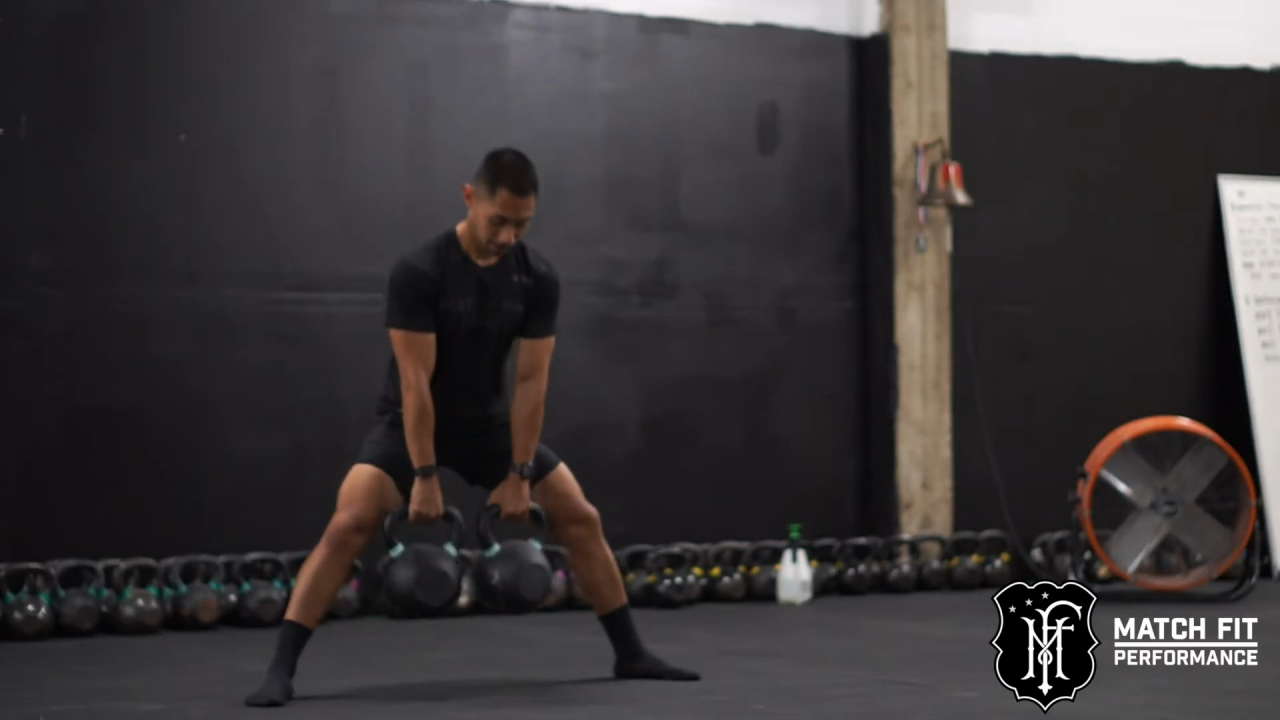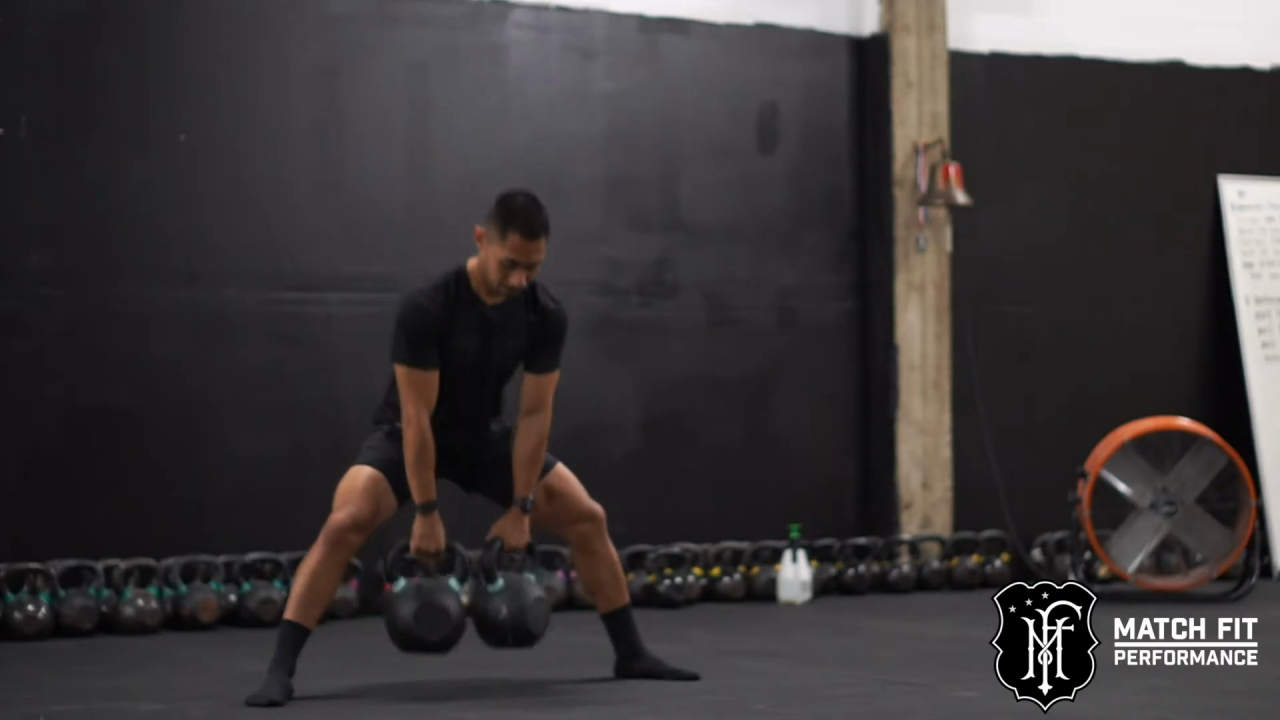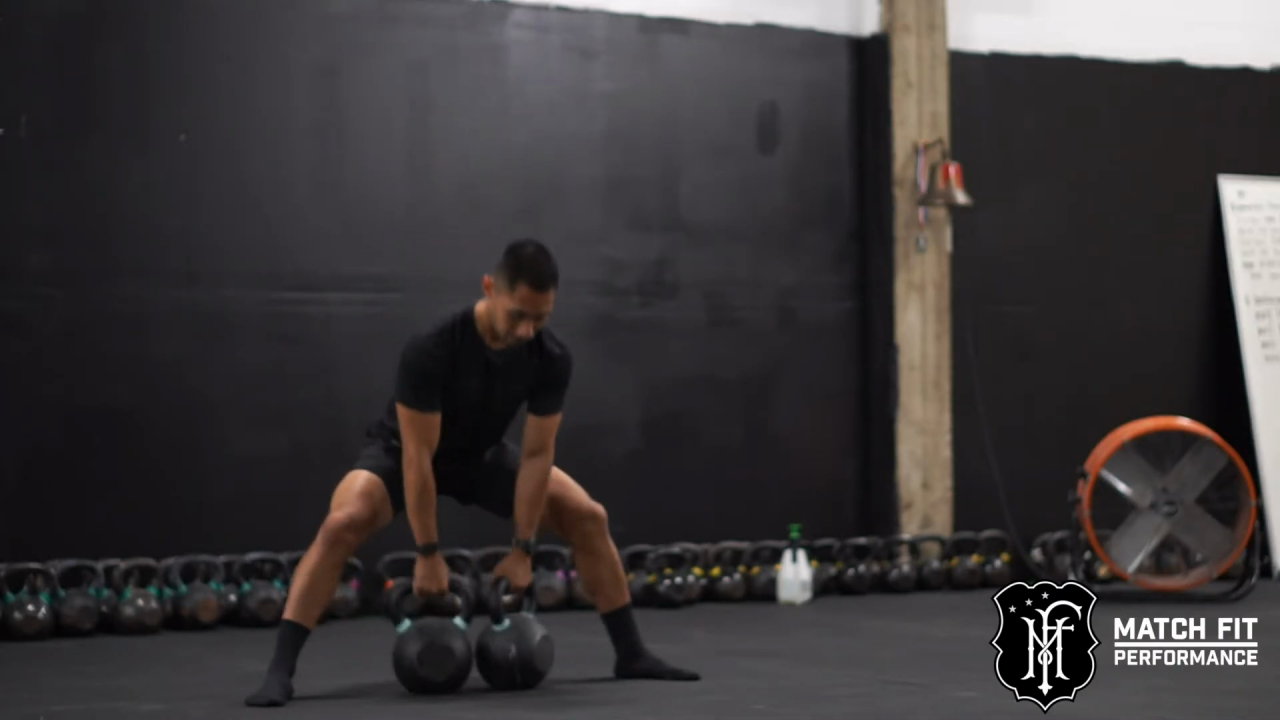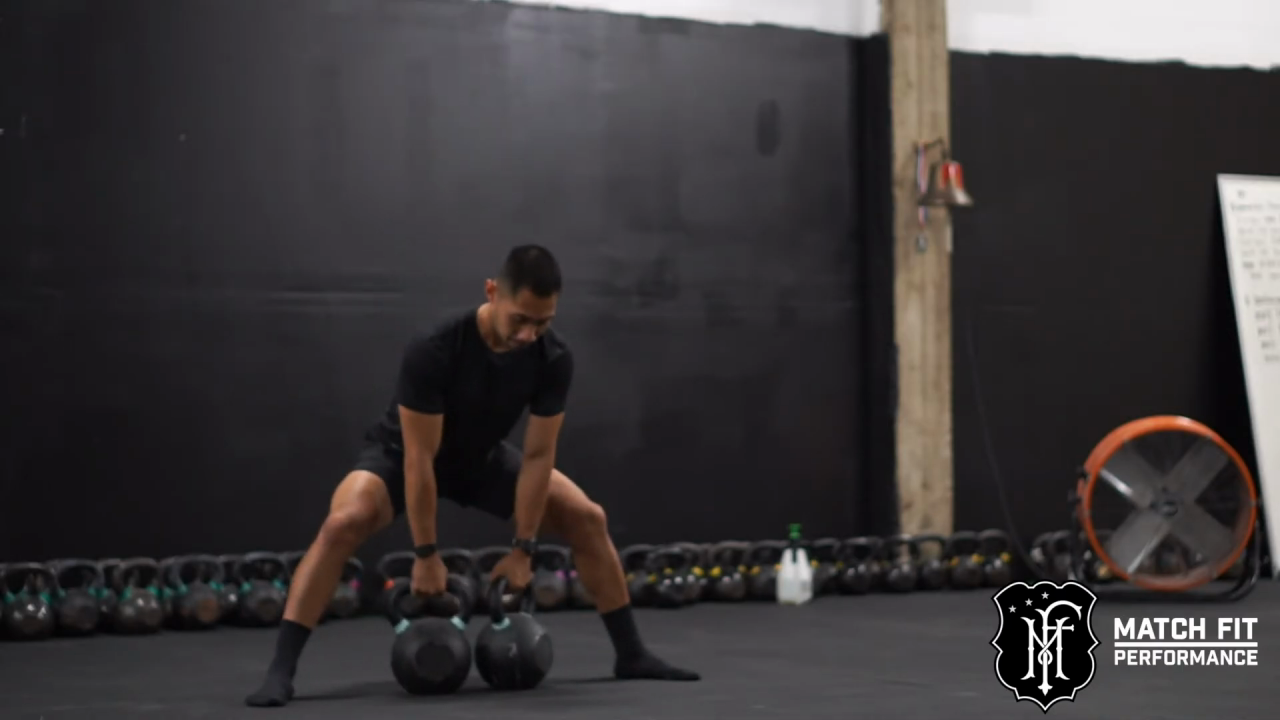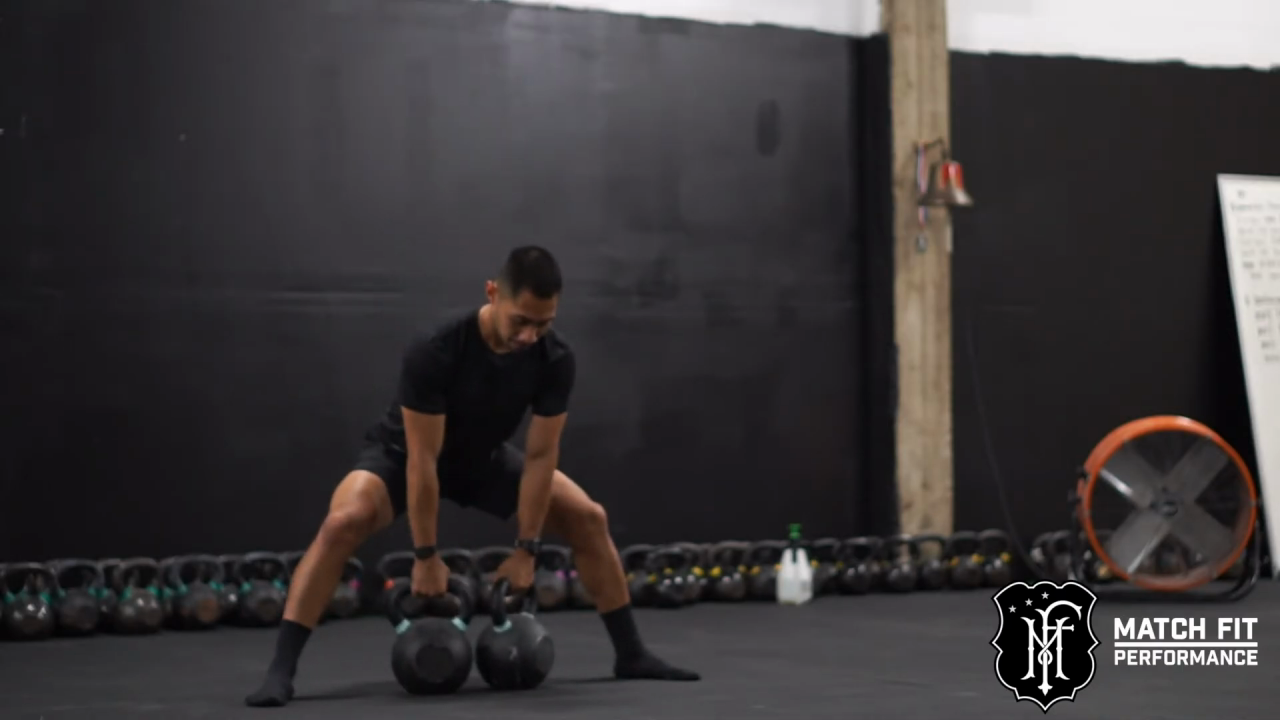
dt=0.2s
person 1, frame 1
left shoulder: (538, 278)
right shoulder: (418, 271)
left elbow: (531, 380)
right elbow: (415, 382)
left wrist: (520, 475)
right wrist: (425, 477)
left hip: (490, 425)
right hip: (412, 425)
left knee: (582, 520)
right knee: (347, 527)
left ankle: (631, 653)
right ankle: (280, 669)
person 1, frame 2
left shoulder: (546, 314)
right shoulder: (425, 308)
left elbow: (535, 413)
right elbow: (416, 418)
left wrist: (520, 510)
right wrist: (426, 514)
left hip: (484, 436)
right hip: (405, 436)
left knee: (587, 518)
right knee: (345, 524)
left ankle: (631, 653)
right ankle: (280, 669)
person 1, frame 3
left shoulder: (552, 358)
right shoulder: (430, 349)
left elbow: (536, 455)
right elbow: (417, 458)
left wrist: (521, 552)
right wrist: (429, 556)
left hip: (483, 456)
right hip: (402, 452)
left knee: (590, 518)
right knee: (343, 524)
left ankle: (632, 654)
right ankle: (280, 671)
person 1, frame 4
left shoulder: (554, 359)
right shoulder: (432, 351)
left elbow: (538, 456)
right elbow: (419, 460)
left wrist: (522, 551)
right wrist: (426, 556)
left hip: (483, 457)
right hip: (402, 453)
left knee: (587, 518)
right knee: (344, 524)
left ankle: (631, 654)
right ankle: (281, 670)
person 1, frame 5
left shoulder: (556, 359)
right shoulder: (433, 352)
left elbow: (540, 456)
right elbow: (422, 460)
left wrist: (525, 552)
right wrist: (427, 557)
left hip: (484, 457)
right hip: (402, 453)
left knee: (588, 518)
right knee: (342, 524)
left ankle: (631, 654)
right ankle: (281, 670)
